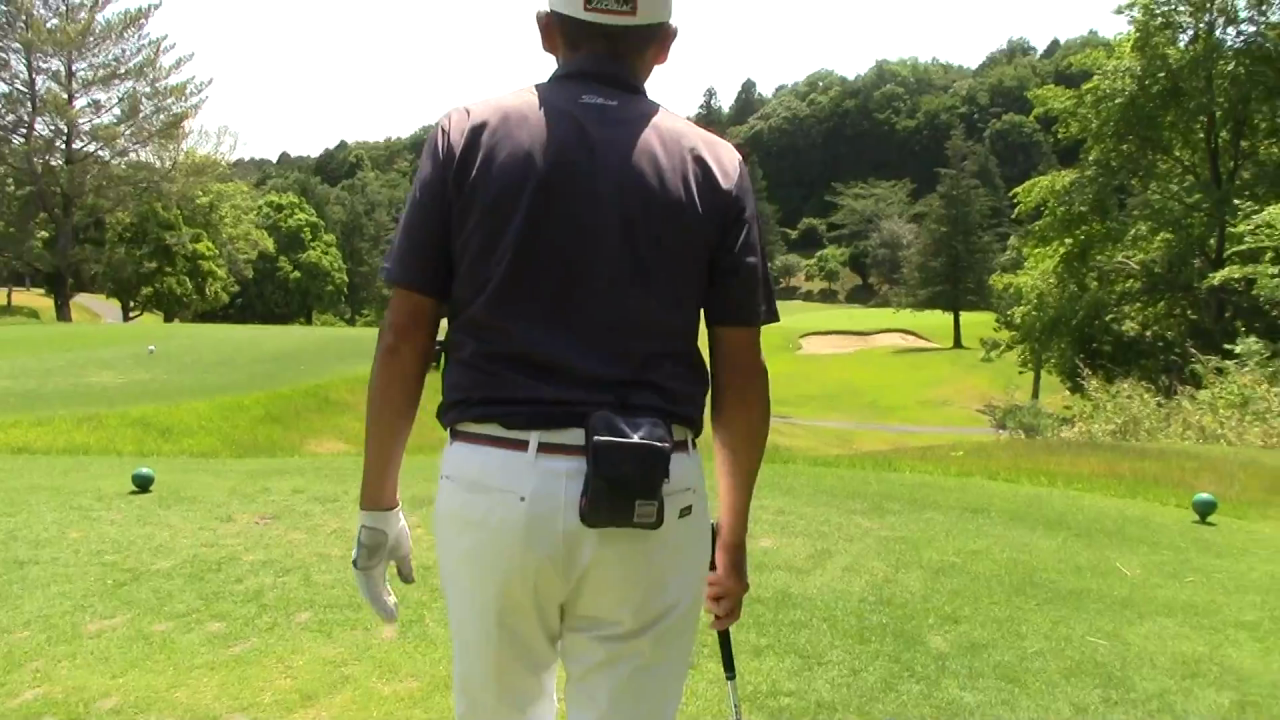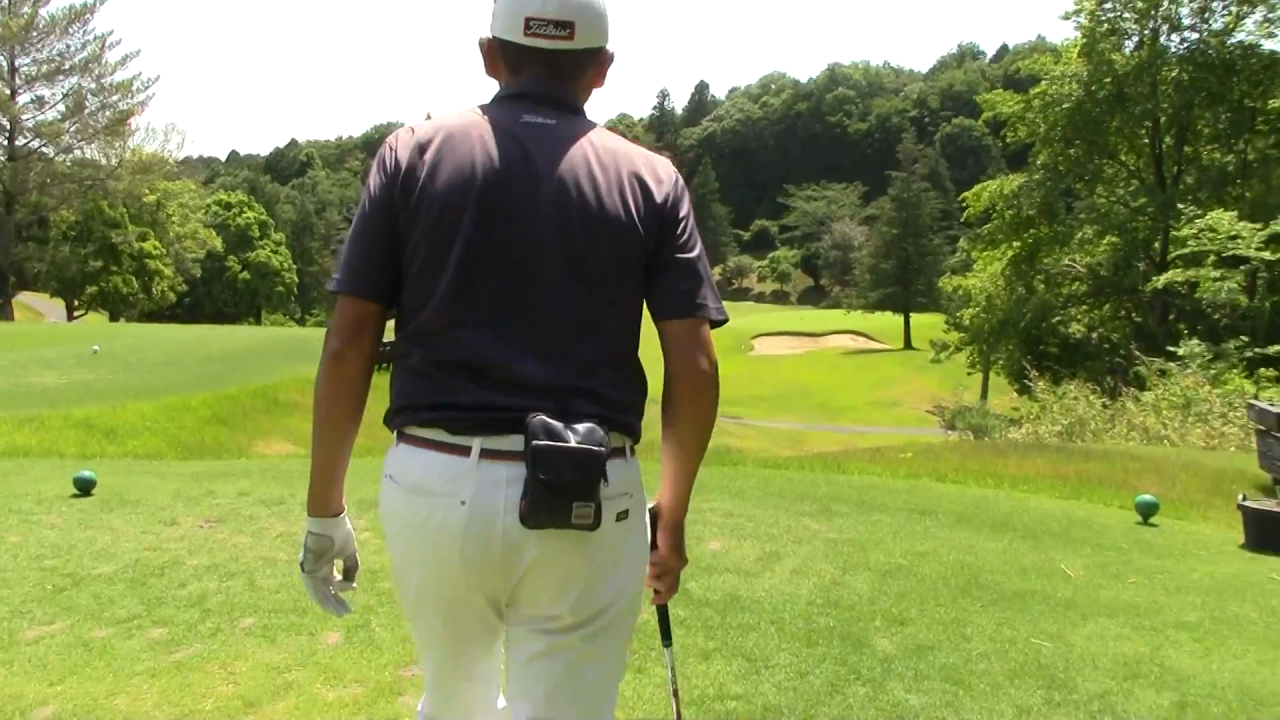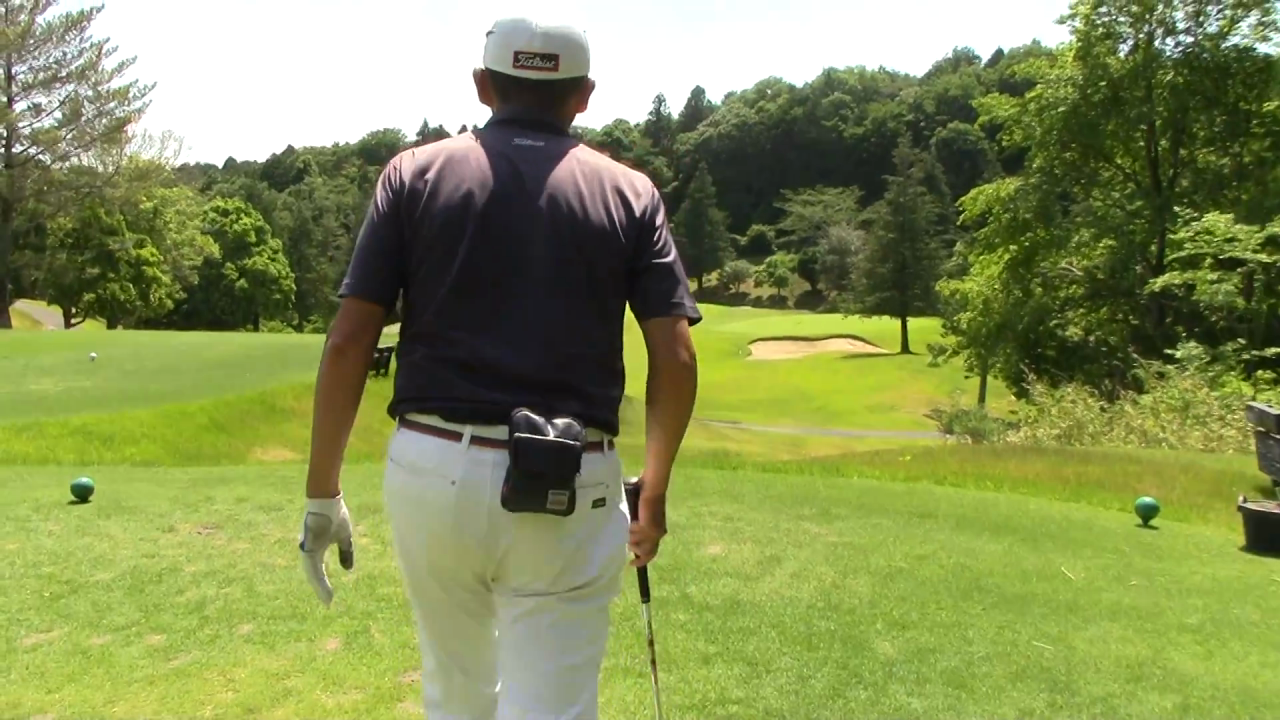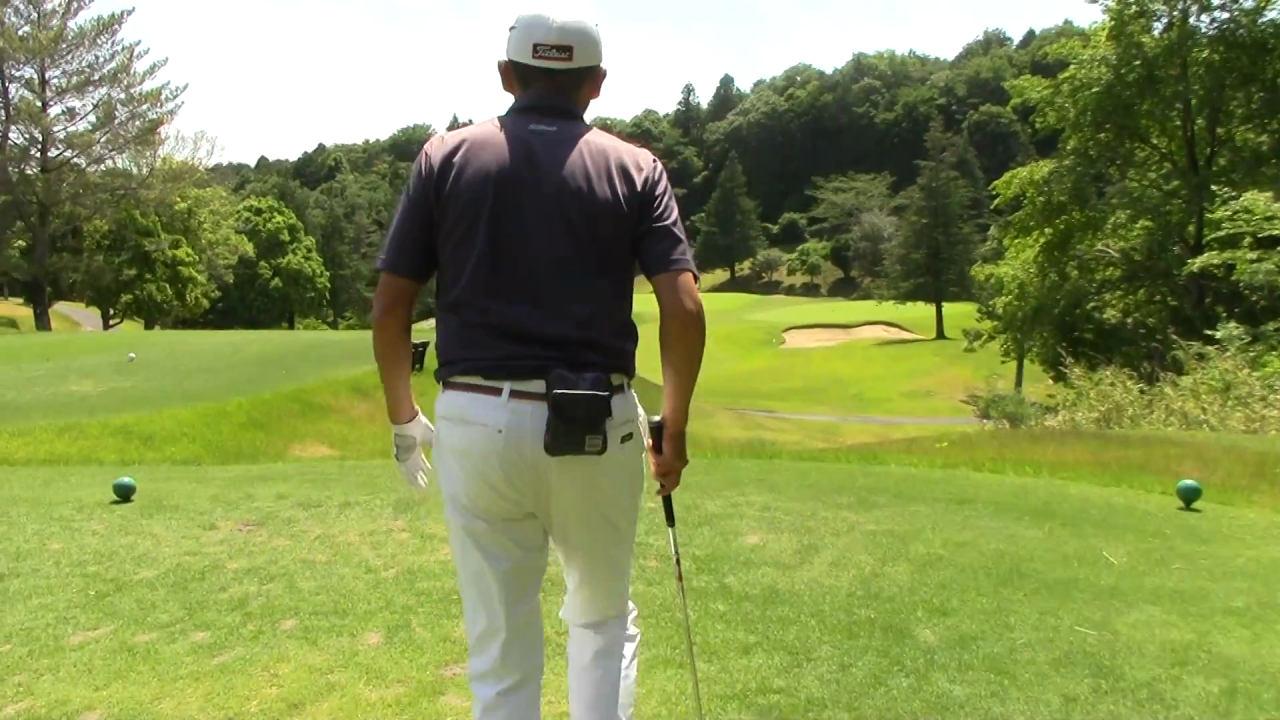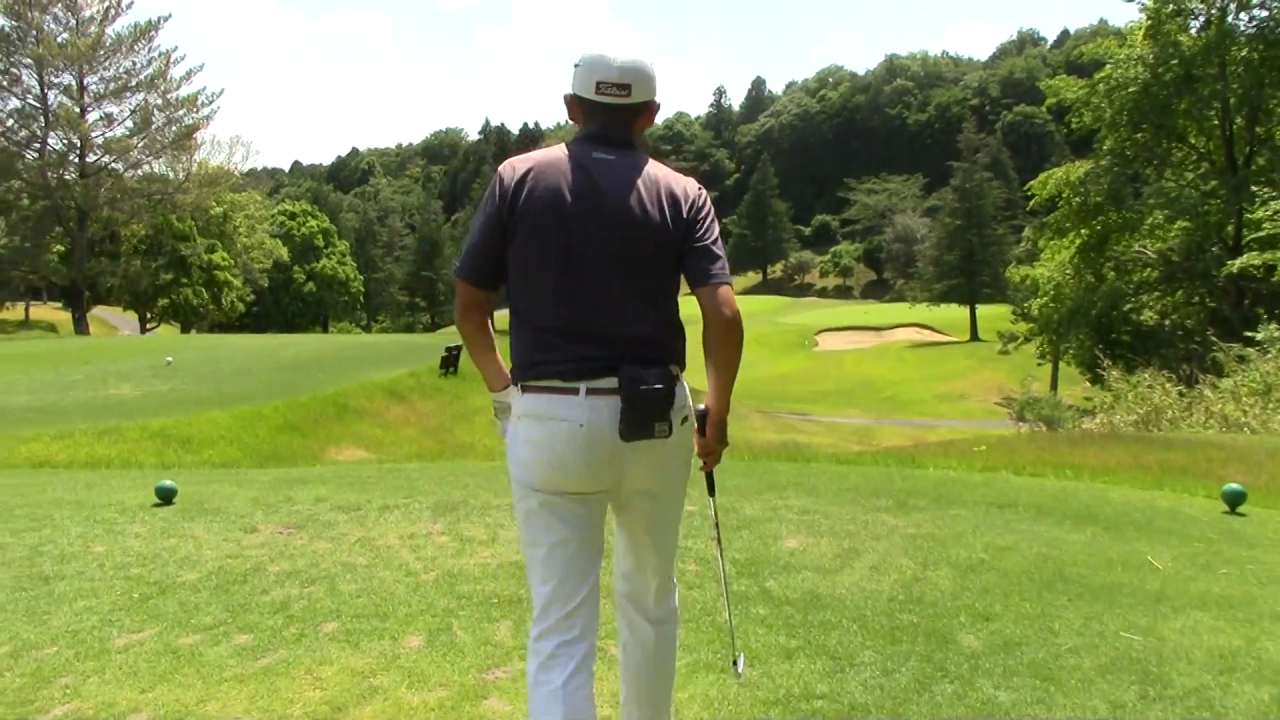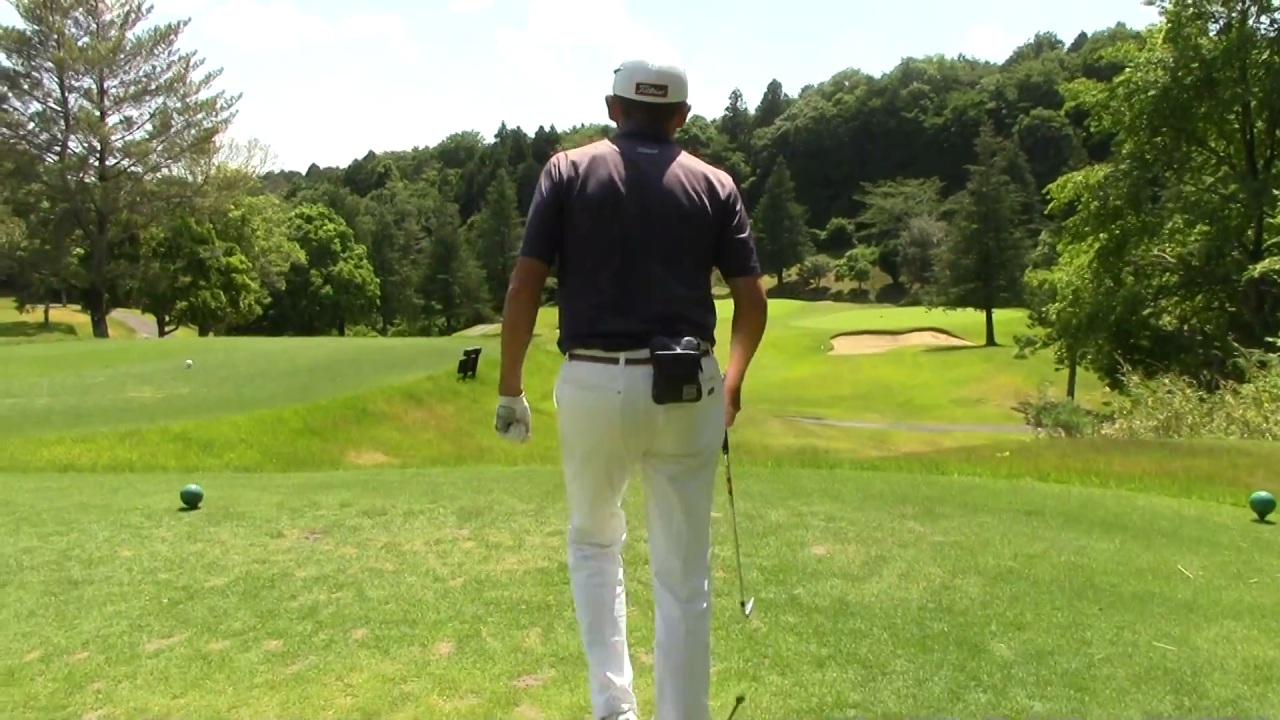
dt=0.3s
person 1, frame 1
left shoulder: (465, 136)
right shoulder: (712, 165)
left elbow: (403, 338)
right elbow: (741, 372)
left wrist: (378, 504)
right wrist: (733, 535)
left hip: (491, 487)
right hip: (649, 501)
person 1, frame 2
left shoulder: (411, 154)
right shoulder: (648, 177)
left elbow: (347, 346)
right elbow: (694, 367)
left wrist: (323, 509)
right wrist: (672, 516)
left hip: (434, 488)
right hip: (588, 504)
person 1, frame 3
left shoulder: (415, 174)
right shoulder: (627, 191)
left elbow: (349, 339)
right elbow: (675, 357)
left wrist: (323, 492)
right wrist: (653, 488)
left hip: (432, 472)
right hip: (567, 486)
person 1, frame 4
left shoulder: (445, 157)
right shoulder: (635, 167)
left elbow: (390, 306)
right elbow: (683, 308)
left wrist: (402, 417)
right wrist: (675, 425)
left hip: (477, 424)
right hip: (597, 427)
left knee: (500, 662)
right knee: (603, 619)
person 1, frame 5
left shoulder: (517, 178)
right shoulder: (680, 192)
left elbow: (469, 307)
right elbow: (722, 314)
left wrist: (502, 386)
right wrist: (717, 414)
left hip: (550, 419)
right hip: (652, 420)
left knee: (560, 626)
right knee: (649, 597)
person 1, frame 6
left shoulder: (568, 170)
right shoulder: (714, 184)
left elbow: (524, 284)
right elbow: (752, 301)
left wrist: (509, 388)
right wrist: (733, 381)
left hip: (591, 386)
right hip: (686, 389)
left knee: (593, 544)
right knee: (683, 580)
